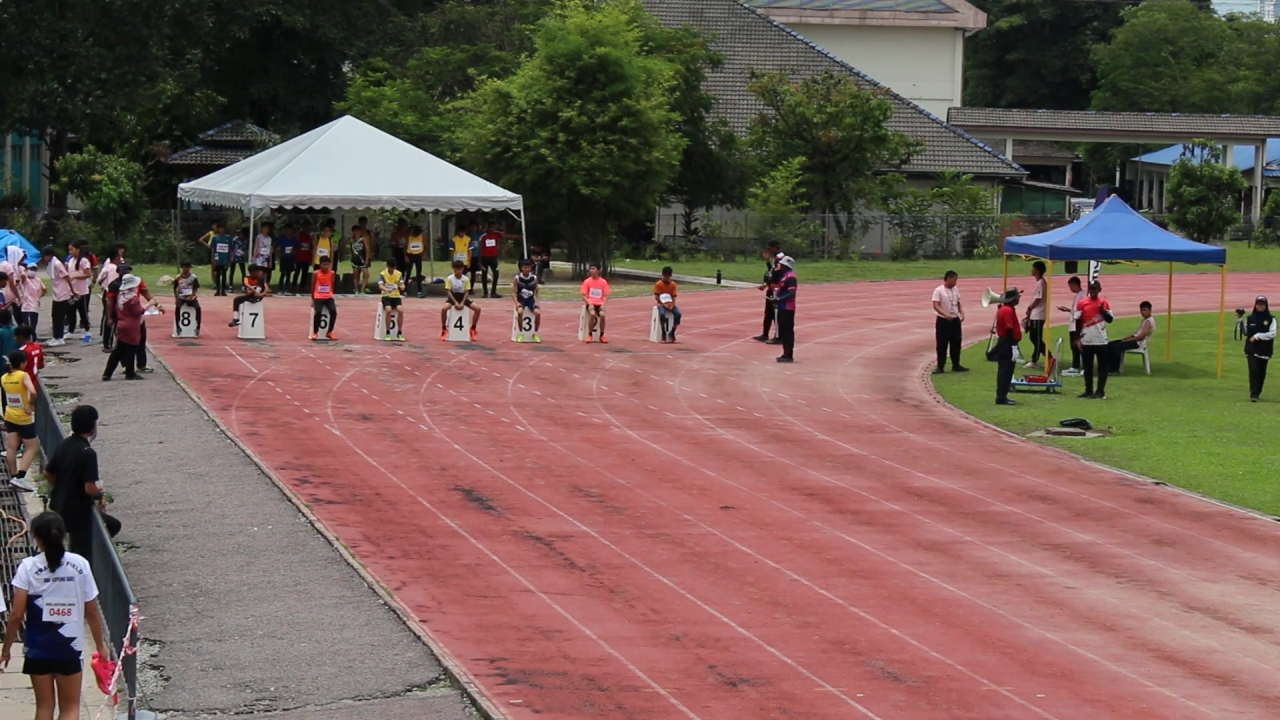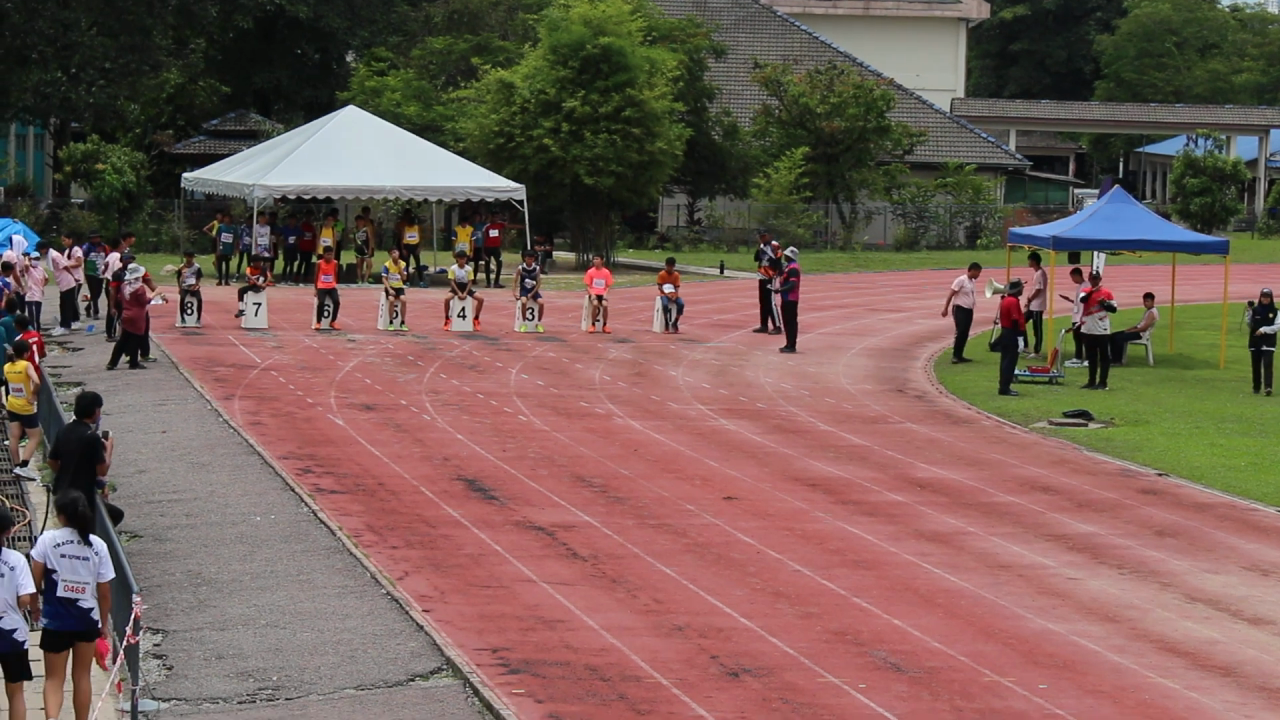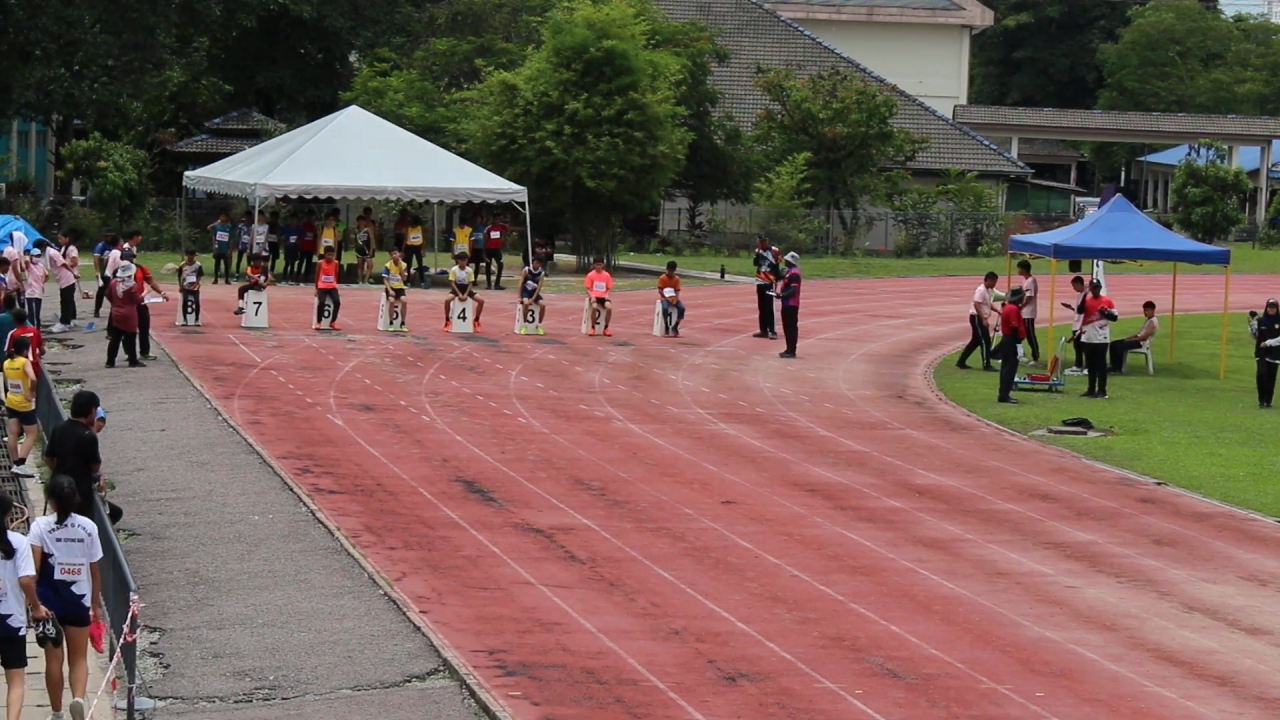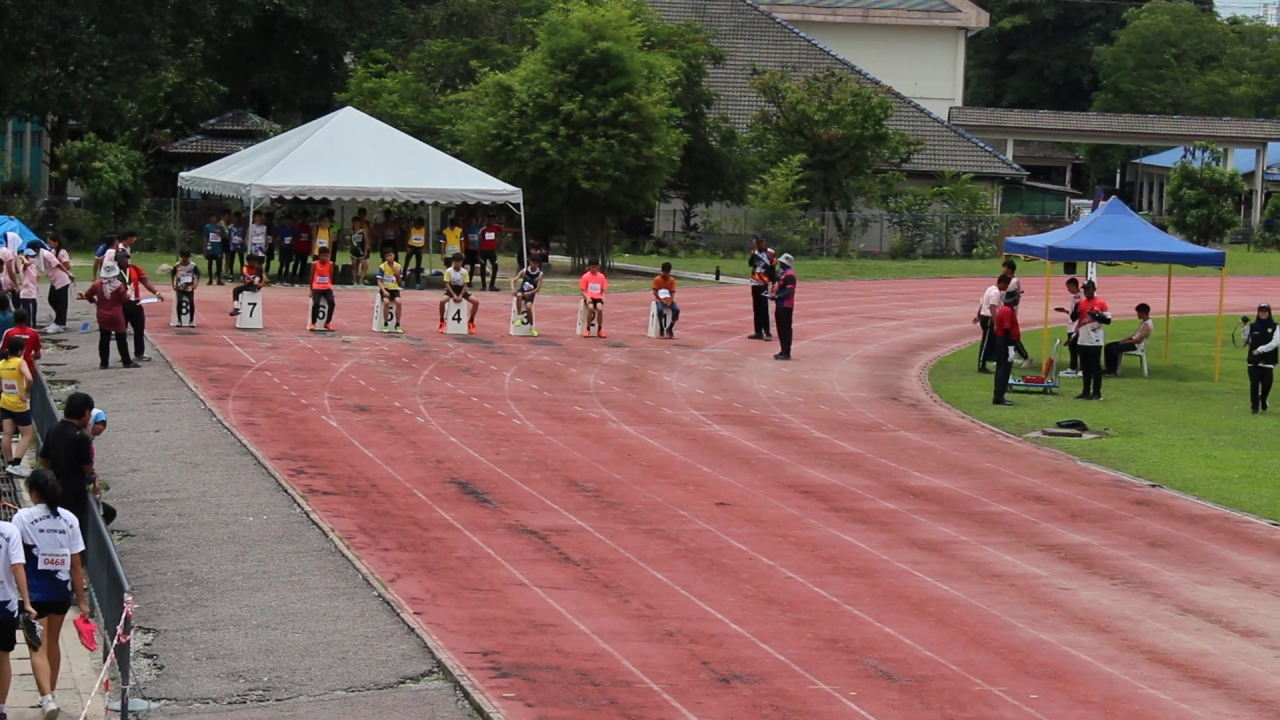
dt=0.5s
person 1, frame 1
left shoulder: (28, 566)
right shoulder: (80, 564)
right elbow: (92, 611)
right wrist: (101, 645)
left hip: (37, 648)
right hip: (69, 647)
person 1, frame 2
left shoulder: (47, 540)
right shoulder: (97, 545)
left elbow: (36, 581)
right elbow: (104, 592)
right wrist: (104, 623)
left hip: (55, 619)
right hip: (87, 619)
left knee: (54, 678)
right knee: (82, 676)
person 1, frame 3
left shoulder: (41, 525)
right shoulder: (88, 526)
left elbow: (34, 567)
right elbow: (94, 571)
right wrist: (96, 604)
left hip: (49, 601)
right hip: (79, 602)
left knee: (54, 659)
right knee: (79, 658)
right ankle: (78, 699)
person 1, frame 4
left shoulder: (23, 517)
right shoulder: (69, 519)
right elbow: (76, 565)
right wrist: (81, 600)
left hip: (34, 592)
right hip: (61, 591)
left knee: (38, 649)
right knee: (52, 643)
left ankle: (47, 699)
right ankle: (49, 696)
